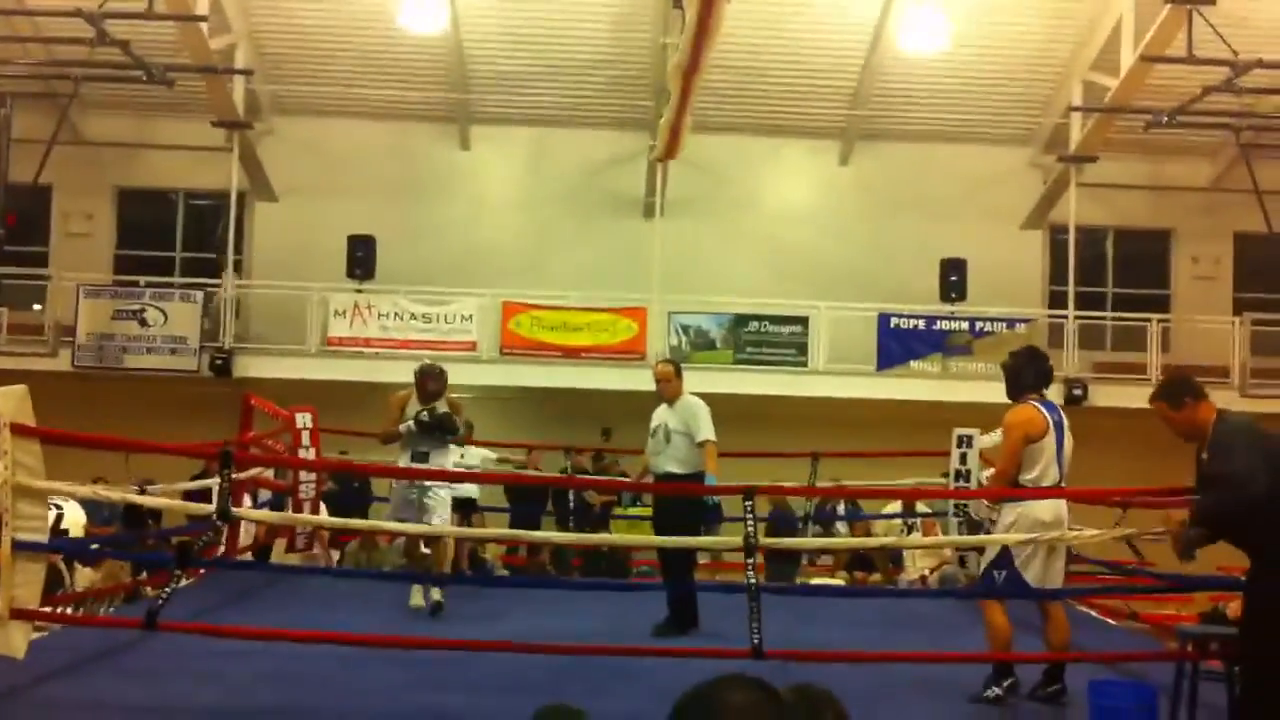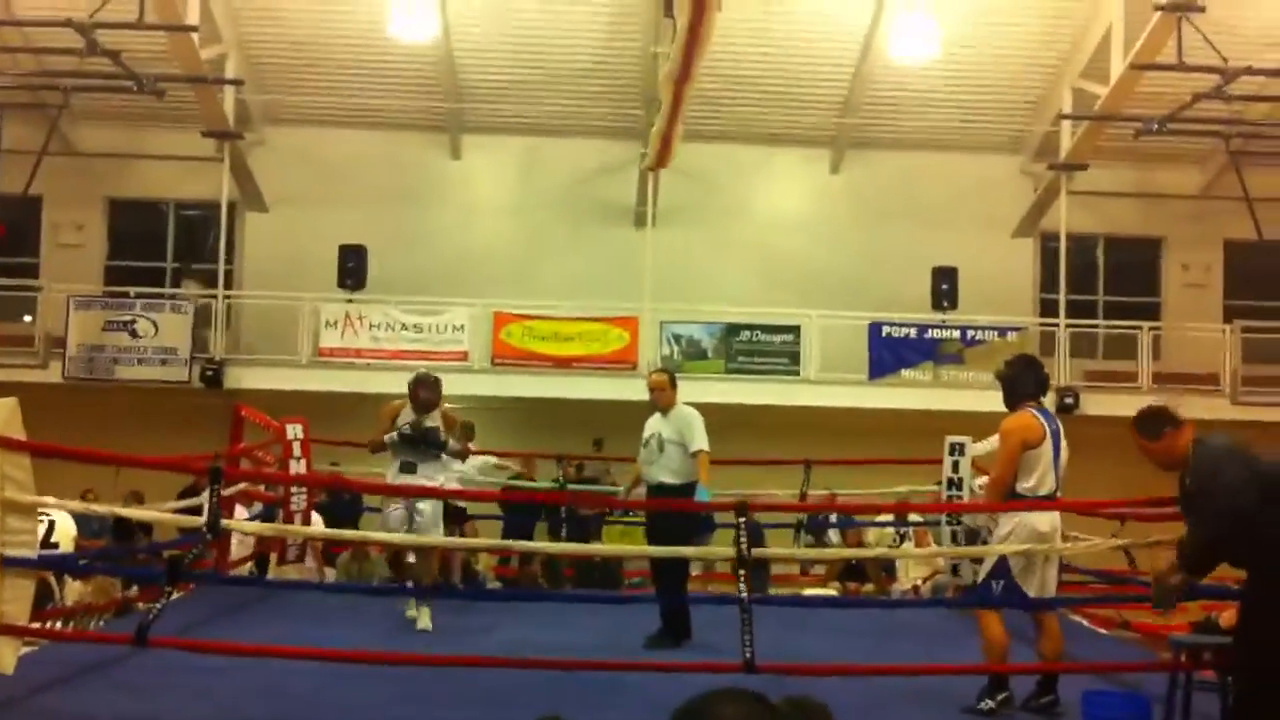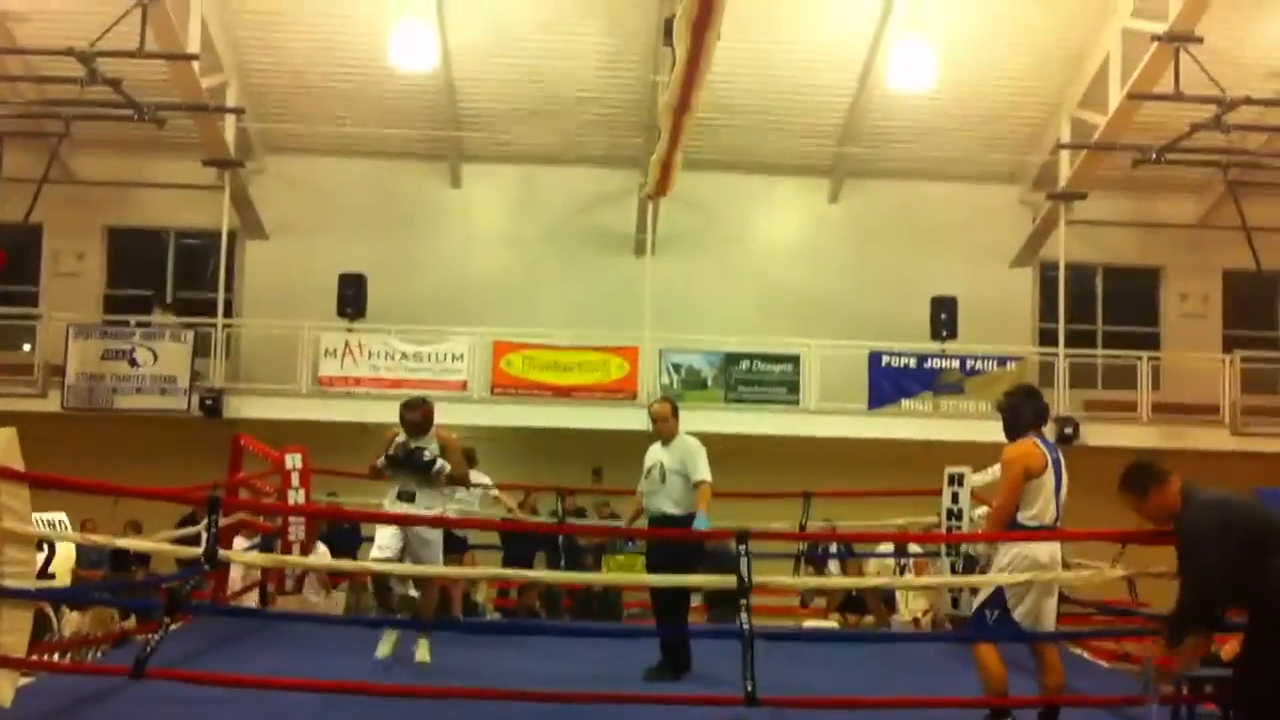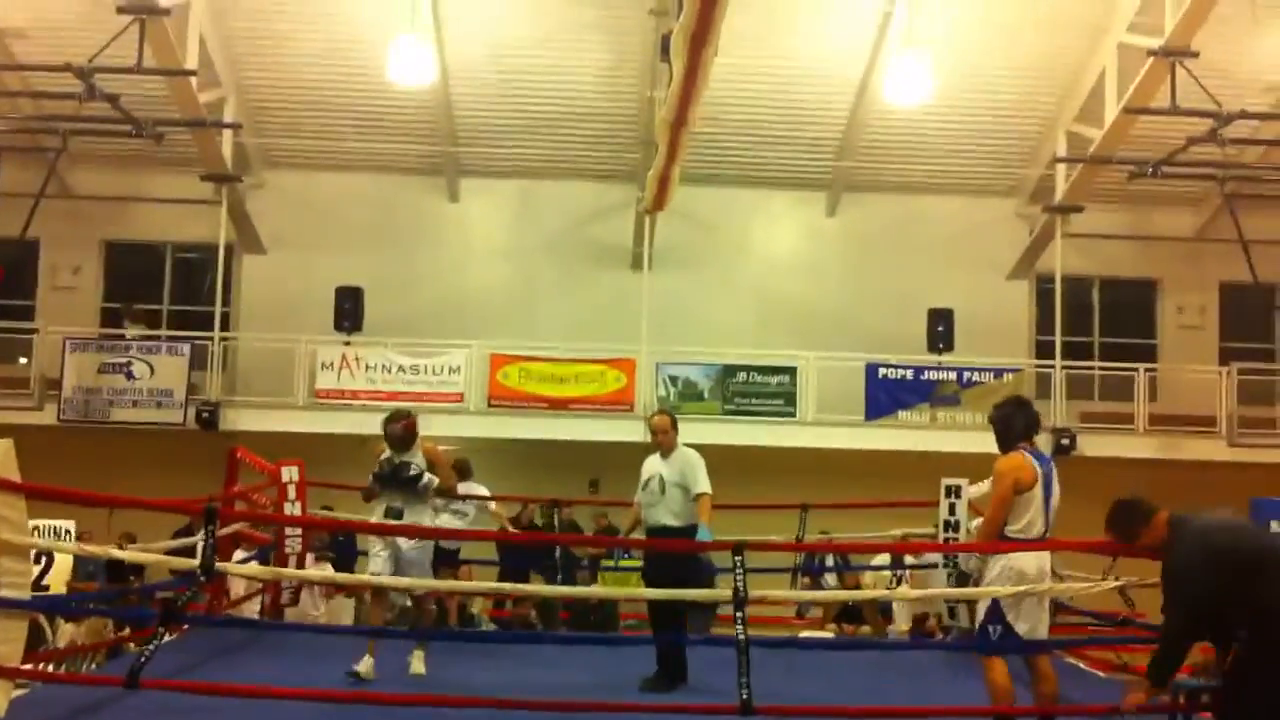
dt=0.2s
person 1, frame 1
left shoulder: (1019, 416)
right shoulder: (1058, 414)
left elbow: (1004, 474)
right elbow: (1046, 466)
left hip: (1025, 510)
right hip: (1055, 507)
left knee: (991, 592)
right knee: (1050, 596)
left ankle: (1003, 676)
right ankle: (1055, 679)
person 1, frame 2
left shoulder: (1016, 422)
right shoulder: (1053, 422)
left elbow: (1002, 480)
right elbow: (1042, 475)
left hip: (1021, 519)
right hip: (1048, 517)
left knee: (987, 603)
right knee: (1043, 606)
left ankle: (997, 688)
right ankle: (1047, 691)
person 1, frame 3
left shoulder: (1017, 451)
right shoulder: (1054, 452)
left elbow: (1003, 510)
right elbow: (1040, 506)
left hip: (1020, 550)
right hip: (1048, 548)
left knee: (983, 635)
right knee: (1043, 640)
person 1, frame 4
left shoulder: (1009, 464)
right shoulder: (1047, 464)
left elbow: (993, 522)
right elbow: (1034, 517)
left wrist: (972, 561)
left hip: (1009, 561)
right hip: (1038, 558)
left knee: (992, 651)
right knee: (1036, 649)
person 2, frame 1
left shoulder: (1237, 436)
right shoulder: (1212, 443)
left elbow: (1246, 496)
right elbow: (1224, 505)
left wrist: (1191, 514)
right wrist: (1193, 534)
person 2, frame 2
left shoulder: (1216, 460)
right shoulder: (1199, 464)
left elbow: (1223, 526)
right elbow: (1210, 532)
left wrist: (1179, 561)
right wrist: (1184, 576)
right knee: (1250, 659)
person 2, frame 3
left shoulder: (1202, 517)
right shoulder: (1197, 508)
left elbow: (1203, 589)
right elbow: (1207, 586)
left wrist: (1170, 644)
right wrist: (1201, 636)
left knee: (1256, 697)
right knee: (1250, 692)
person 2, frame 4
left shoulder: (1187, 551)
right shoulder: (1192, 533)
left elbow: (1180, 625)
right elbow: (1214, 604)
right wrist: (1224, 649)
right knee: (1238, 700)
person 3, frame 1
left shoulder: (694, 406)
right shoulder: (659, 412)
left elbow: (708, 443)
left wrist: (710, 476)
left hip: (686, 487)
right hip: (664, 487)
left knee: (680, 556)
right knee: (667, 555)
left ankle: (681, 619)
right ankle: (683, 616)
person 3, frame 2
left shoulder: (688, 416)
right shoulder: (651, 422)
left elbow: (701, 453)
left wrist: (702, 487)
right wrist: (626, 491)
left hip: (679, 497)
right hip: (656, 496)
left knee: (673, 567)
right knee: (660, 567)
left ankle: (674, 631)
right ankle: (675, 627)
person 3, frame 3
left shoulder: (690, 446)
right shoulder: (652, 451)
left elbow: (703, 483)
right elbow: (644, 493)
left wrist: (701, 516)
right wrist: (627, 523)
left hip: (681, 528)
right hip: (657, 528)
left knee: (674, 598)
right knee: (661, 598)
left ankle: (674, 663)
right ankle: (676, 659)
person 3, frame 4
left shoulder: (689, 458)
right shoulder: (649, 463)
left elbow: (703, 495)
right elbow: (640, 504)
left wrist: (703, 528)
right wrist: (623, 535)
left hip: (680, 540)
right hip: (654, 540)
left knee: (672, 610)
right knee: (657, 609)
left ankle: (670, 673)
right ankle: (672, 670)
person 4, frame 1
left shoulder: (451, 404)
right shoulder: (402, 399)
left elbow: (463, 436)
right elbow: (384, 436)
left wrist: (455, 429)
right wrist: (413, 425)
left hip: (438, 470)
right hip: (408, 468)
left knee: (438, 530)
left ankle: (435, 588)
right ankle: (417, 584)
person 4, frame 2
left shoulder: (446, 417)
right shoulder: (395, 409)
left elbow: (462, 452)
right elbow: (373, 445)
left wrist: (446, 443)
right wrist: (397, 436)
left hip: (430, 483)
right hip: (398, 480)
left knee: (428, 545)
left ankle: (424, 606)
right ankle: (410, 585)
person 4, frame 3
left shoulder: (444, 440)
right shoulder: (394, 436)
left elbow: (463, 477)
right elbow: (373, 472)
left wrist: (435, 464)
right wrist: (387, 460)
left hip: (428, 513)
right hip: (395, 509)
left knee: (427, 577)
left ankle: (422, 639)
right ankle: (391, 624)
person 4, frame 4
left shoulder: (430, 452)
right shoulder: (383, 453)
left elbow: (451, 488)
right elbow: (366, 496)
left wrist: (422, 478)
right wrist: (376, 478)
left hip: (416, 528)
right hip: (382, 526)
left knee: (420, 594)
right knee: (377, 591)
left ankle: (418, 652)
right ankle: (368, 659)
